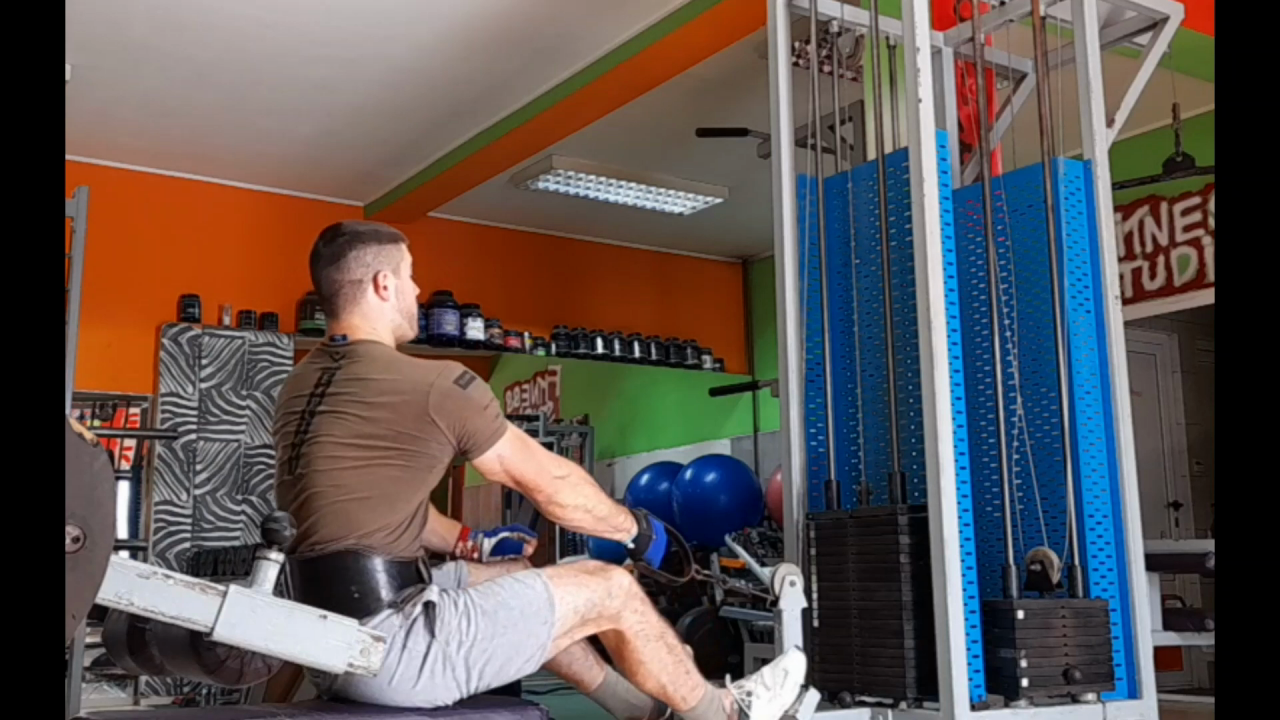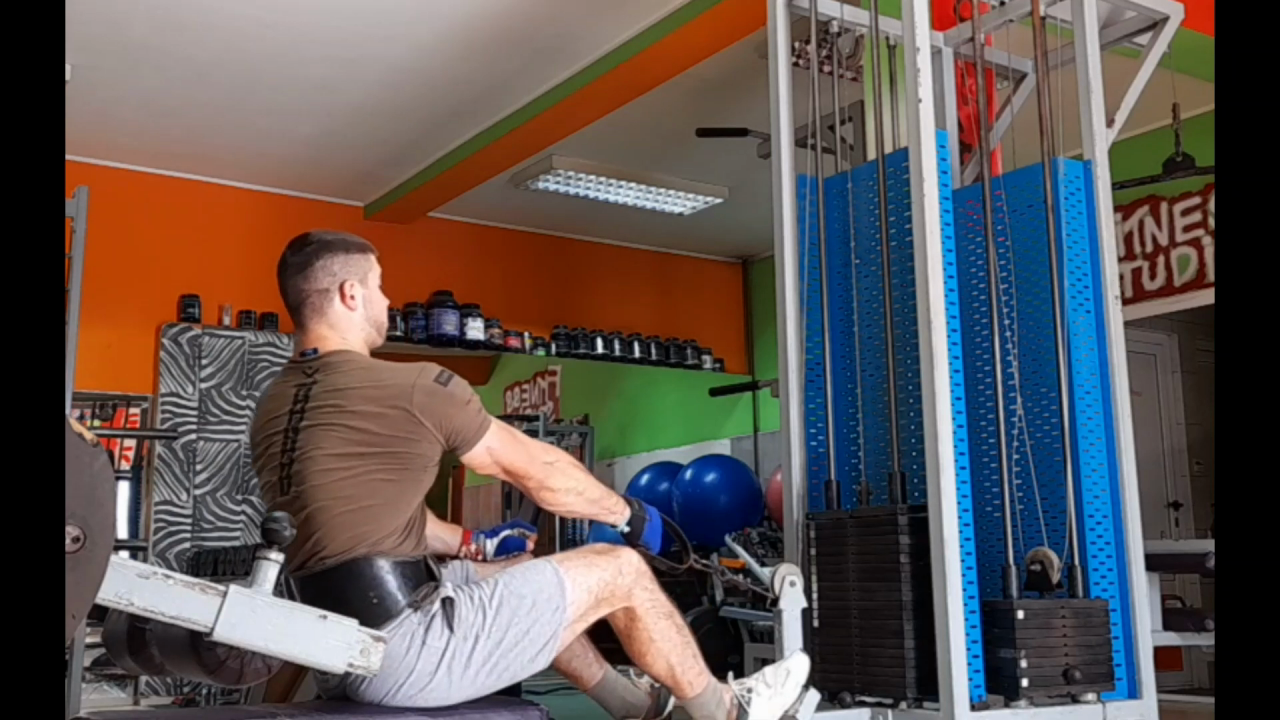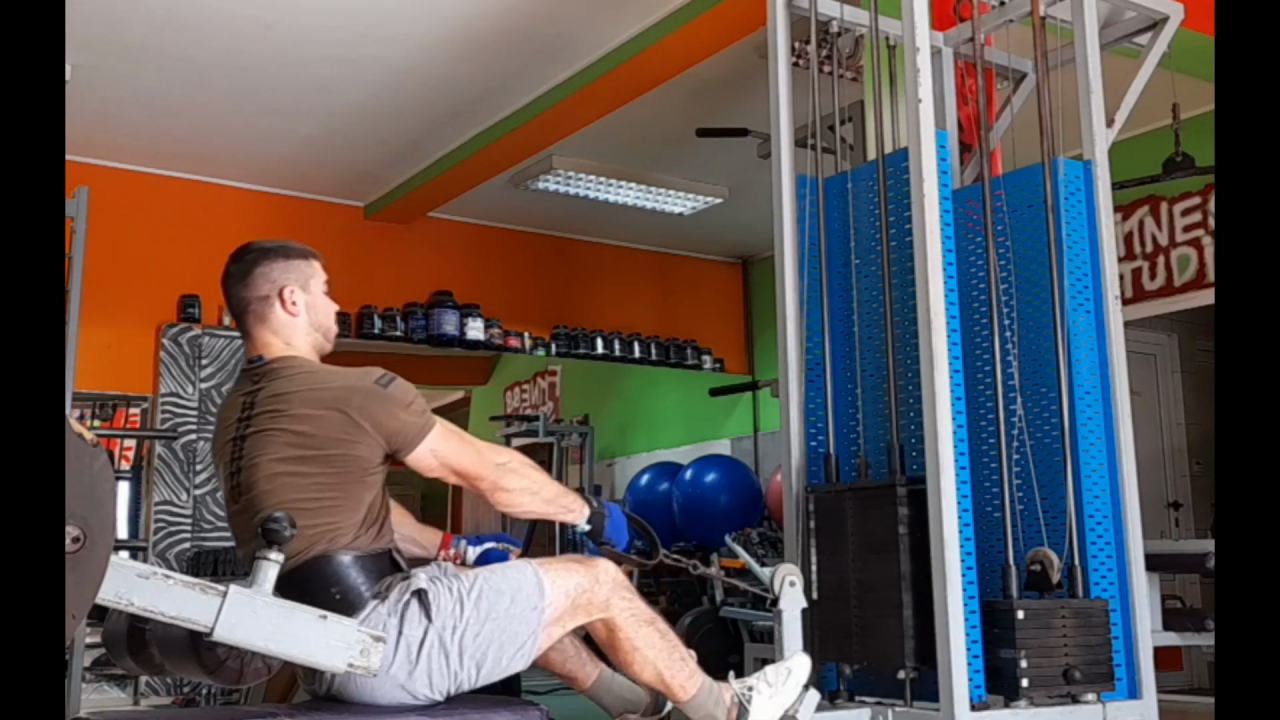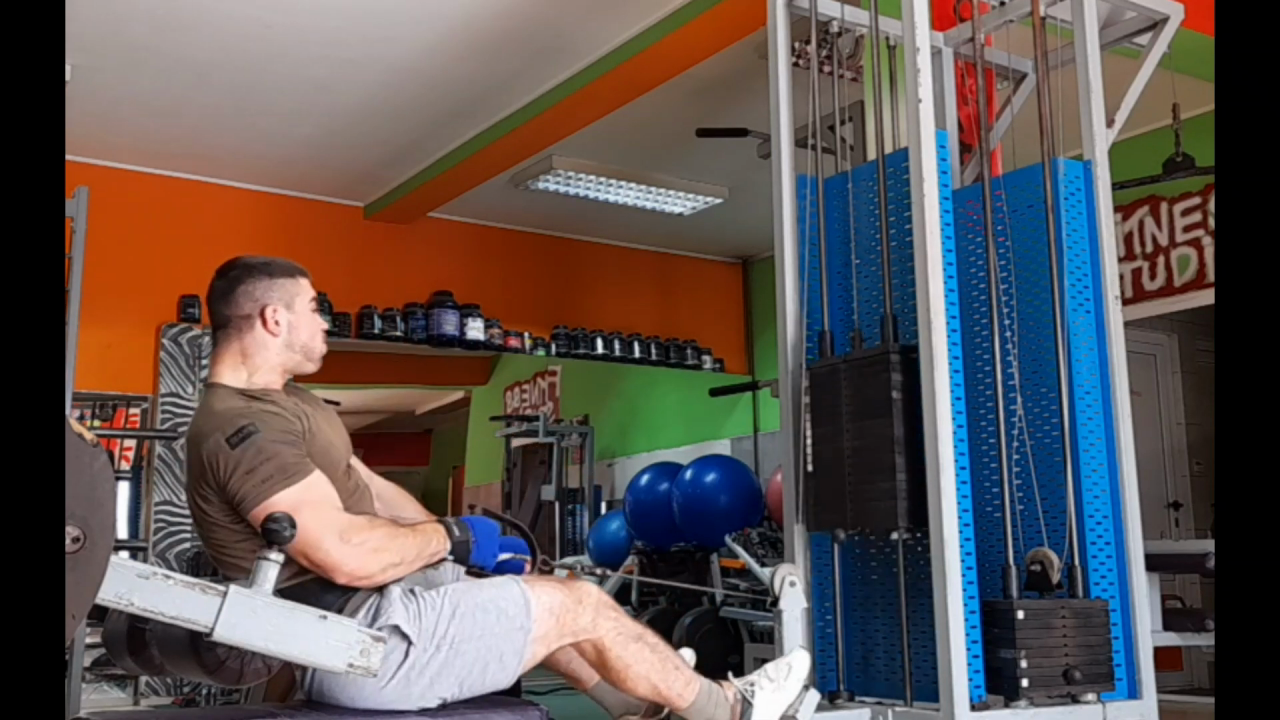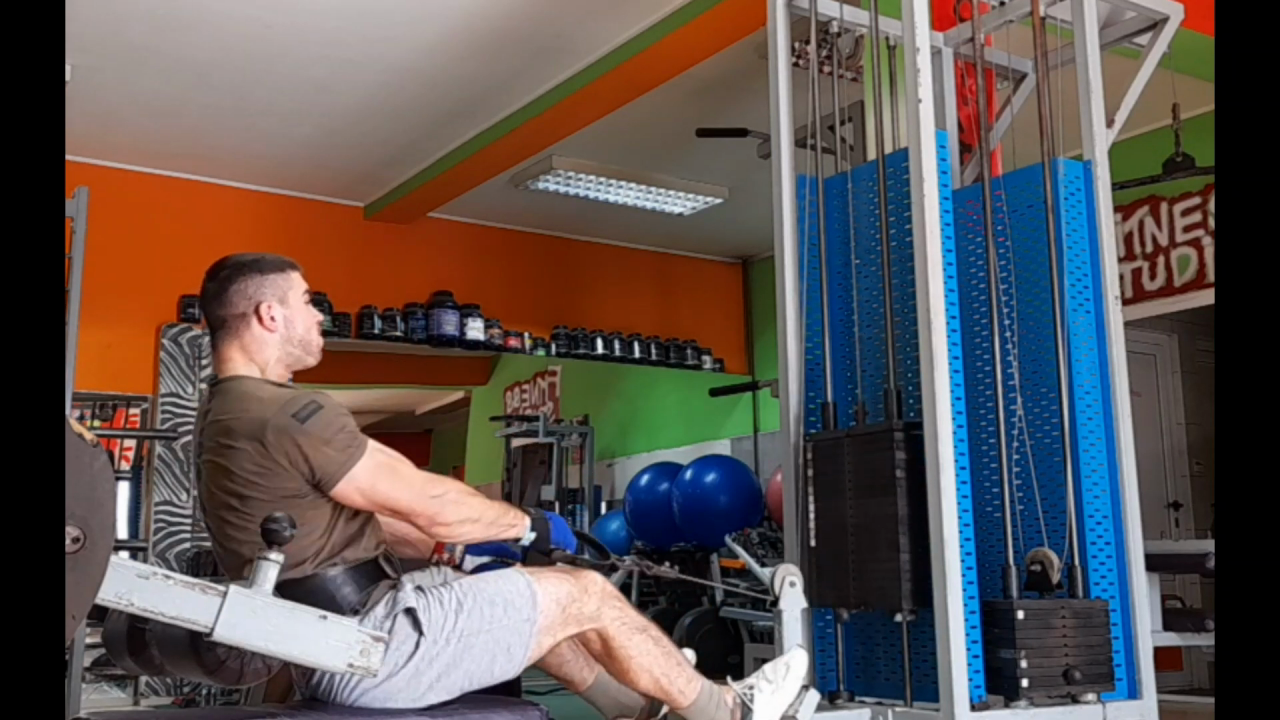
dt=0.5s
person 1, frame 1
left shoulder: (300, 387)
right shoulder: (435, 386)
right elbow: (549, 483)
left wrist: (469, 543)
right wrist: (635, 529)
right hip: (388, 648)
left knee: (511, 576)
right knee: (609, 590)
person 1, frame 2
left shoulder: (274, 408)
right shoulder: (413, 388)
right elbow: (538, 469)
left wrist: (468, 543)
right wrist: (629, 514)
right hip: (403, 648)
left knee: (519, 570)
right knee: (619, 570)
person 1, frame 3
left shoulder: (242, 411)
right shoulder: (354, 391)
right elbow: (491, 471)
left wrist: (451, 548)
right wrist: (590, 512)
right hip: (377, 639)
left knee: (512, 581)
right knee: (596, 583)
person 1, frame 4
left shoulder: (285, 407)
right shoulder: (241, 430)
left elbow: (369, 493)
right elbow: (350, 555)
left wrist: (455, 538)
right wrist: (454, 536)
left hip: (351, 624)
left knee: (516, 581)
right knee: (580, 605)
person 1, frame 5
left shoulder: (227, 415)
right shoulder: (288, 416)
right elbow: (427, 502)
left wrist: (450, 553)
right wrist: (530, 524)
left knee: (510, 586)
right knee: (586, 593)
